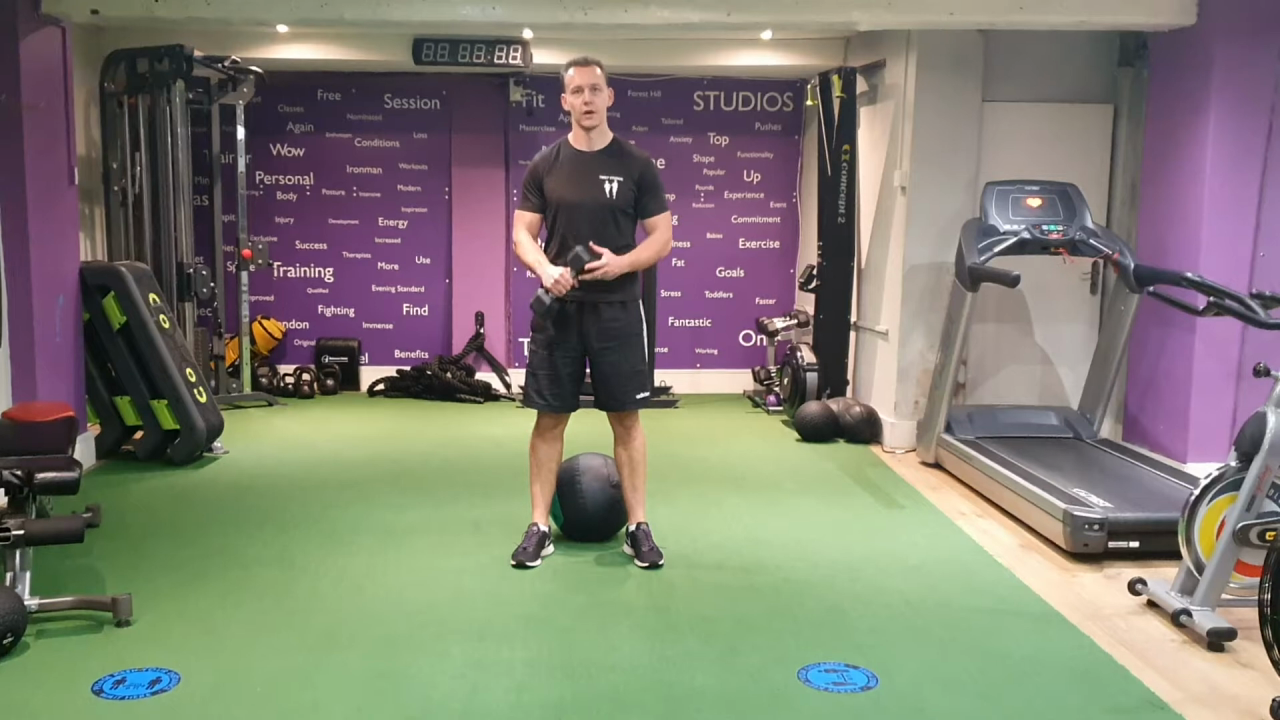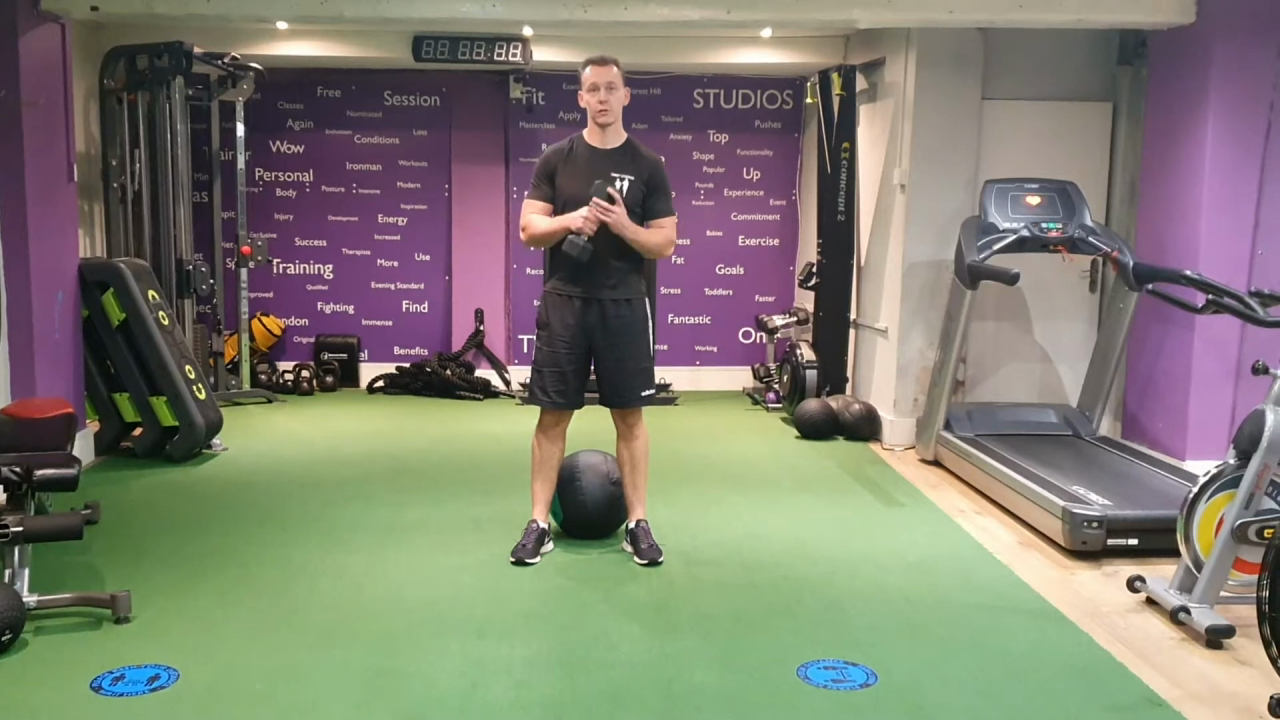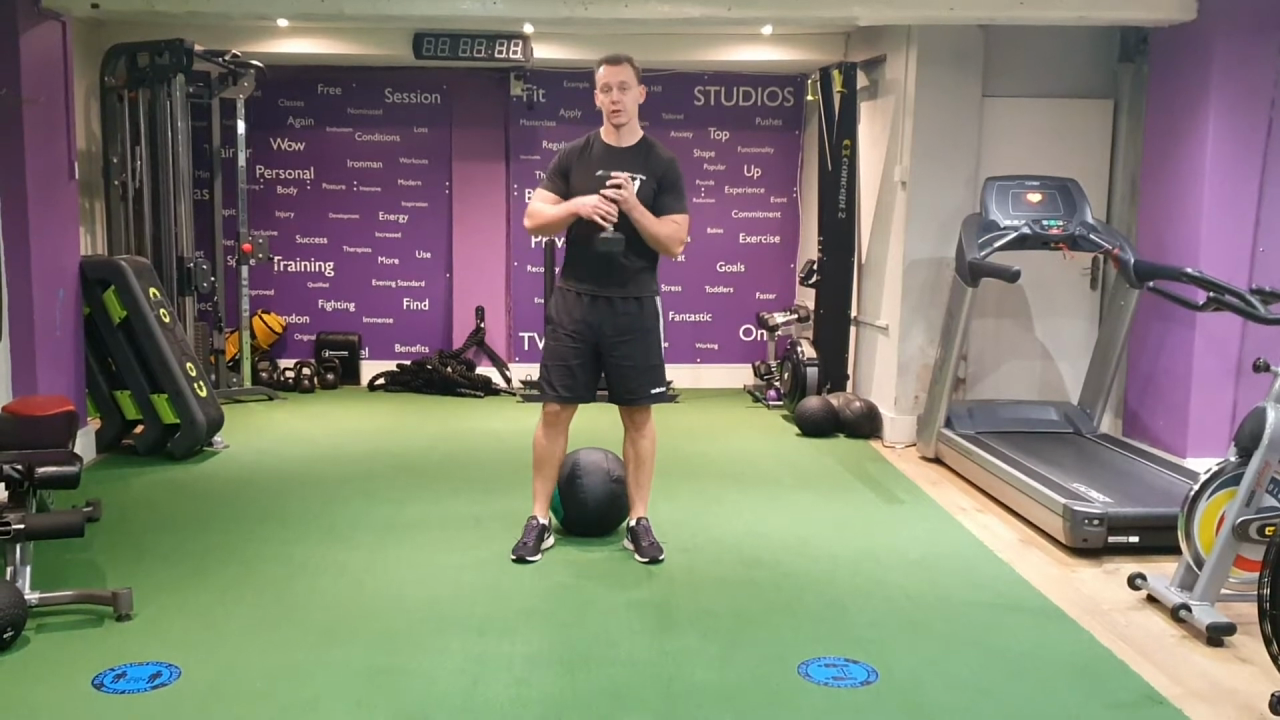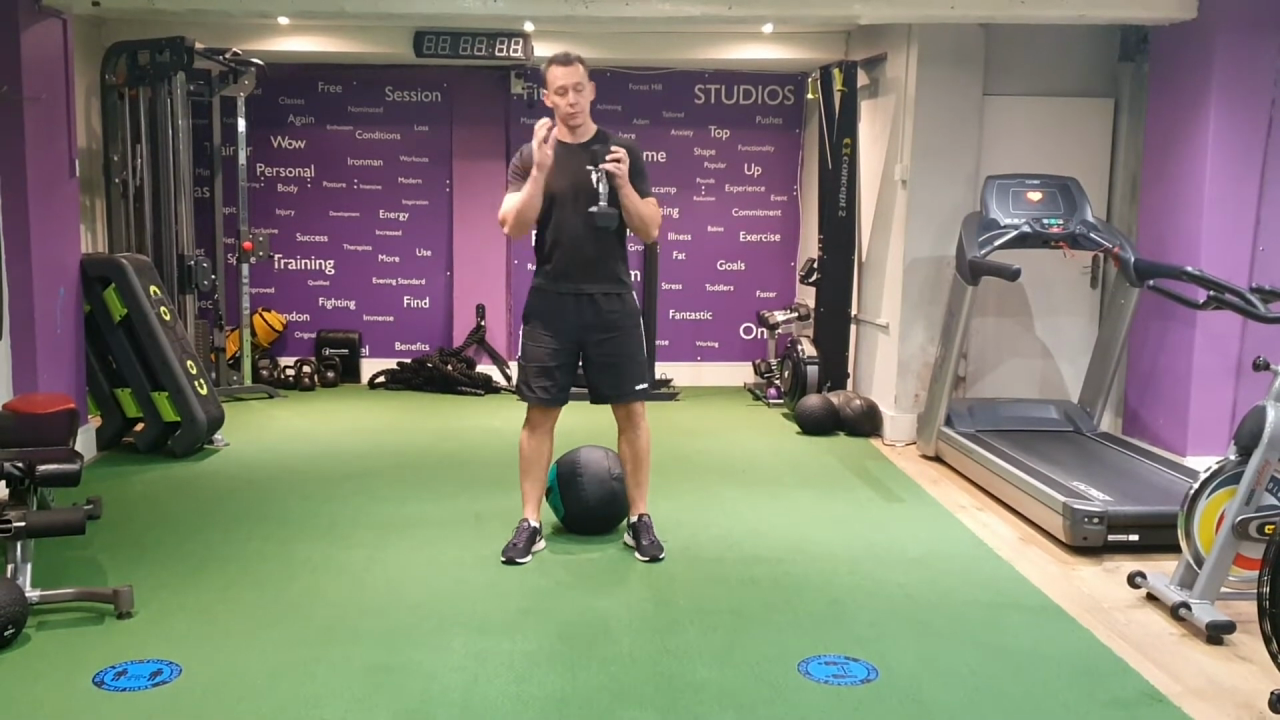
dt=0.5s
person 1, frame 1
left shoulder: (636, 164)
right shoulder: (545, 165)
left elbow: (662, 235)
right elbow: (522, 234)
left wrist: (622, 263)
right wrist: (546, 269)
left hip: (617, 309)
right hip: (559, 309)
left knee: (627, 419)
right knee: (549, 419)
left ankle: (637, 526)
right ankle: (540, 526)
person 1, frame 2
left shoulder: (647, 165)
right shoulder: (556, 158)
left elbow: (665, 244)
right elbow: (528, 230)
left wrist: (622, 225)
right wrist: (568, 221)
left hip: (624, 306)
right hip: (563, 303)
left knee: (629, 416)
right knee: (552, 416)
left ankle: (637, 524)
right ankle: (539, 524)
person 1, frame 3
left shoulder: (662, 164)
right shoulder: (573, 156)
left elbow: (674, 242)
right elbow: (534, 220)
left wrist: (633, 206)
right wrist: (577, 206)
left hip: (634, 305)
right hip: (575, 300)
left knee: (638, 413)
right knee: (555, 411)
left ankle: (638, 522)
right ankle: (540, 520)
person 1, frame 4
left shoulder: (622, 151)
right shoulder: (530, 156)
left elbow: (650, 231)
right elbow: (512, 227)
left wrist: (622, 183)
right wrist: (541, 170)
left hip: (612, 299)
right hip: (551, 301)
left knee: (632, 412)
right knee: (541, 412)
left ankle: (639, 520)
right ankle: (530, 523)
